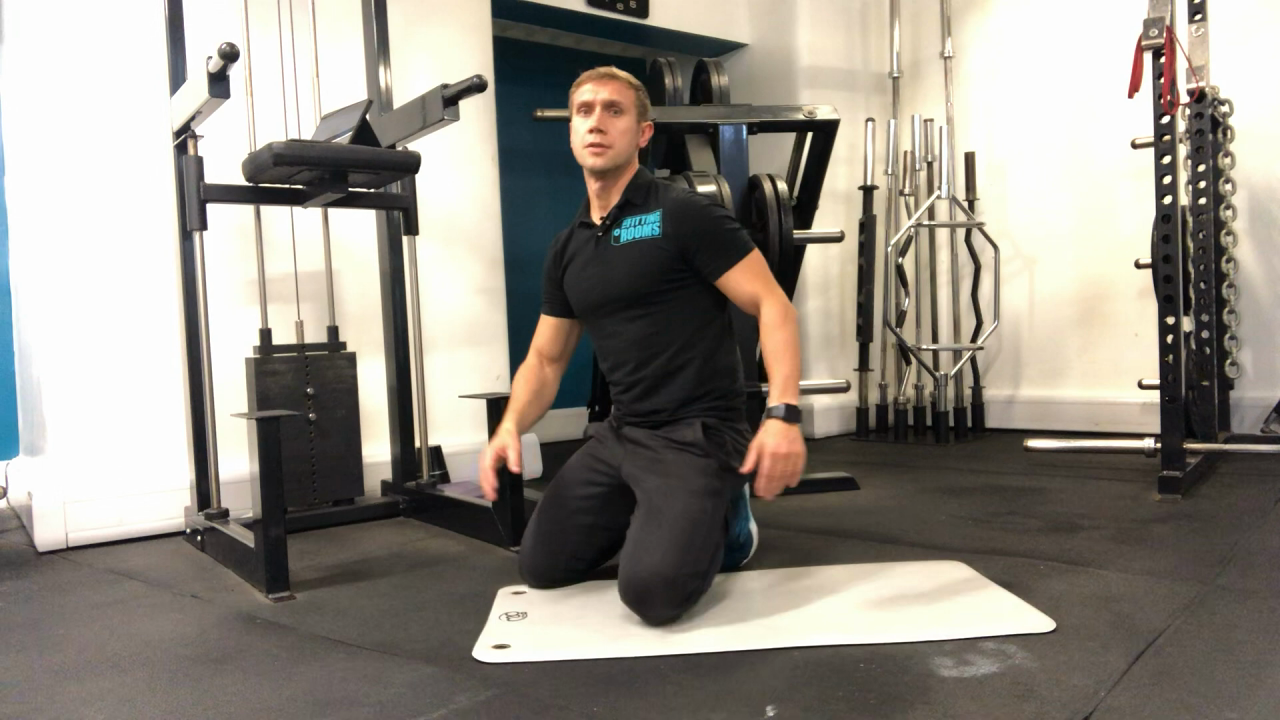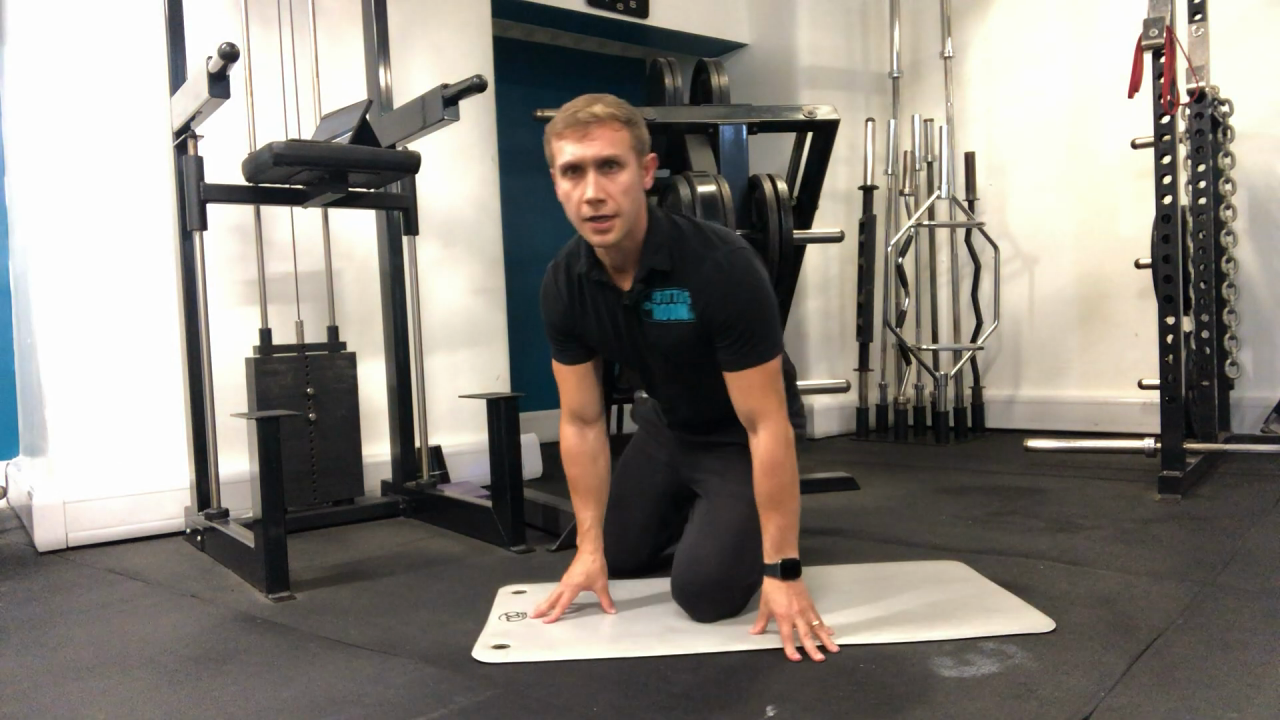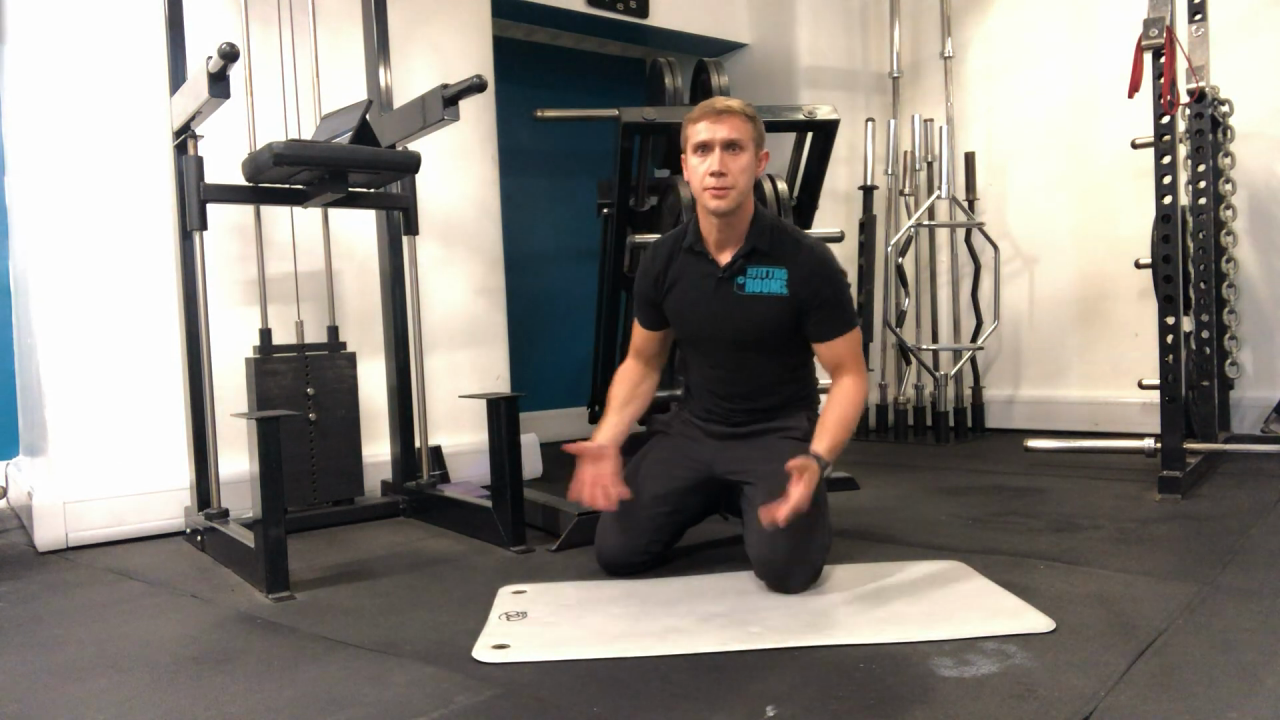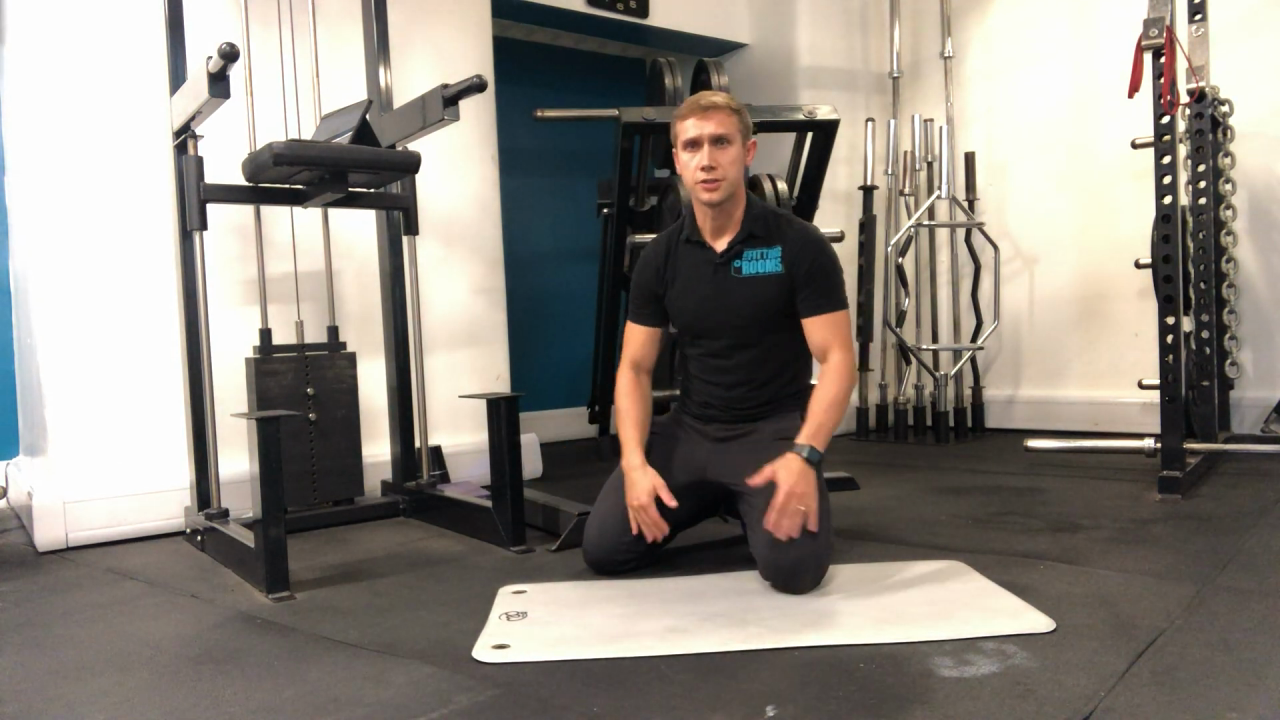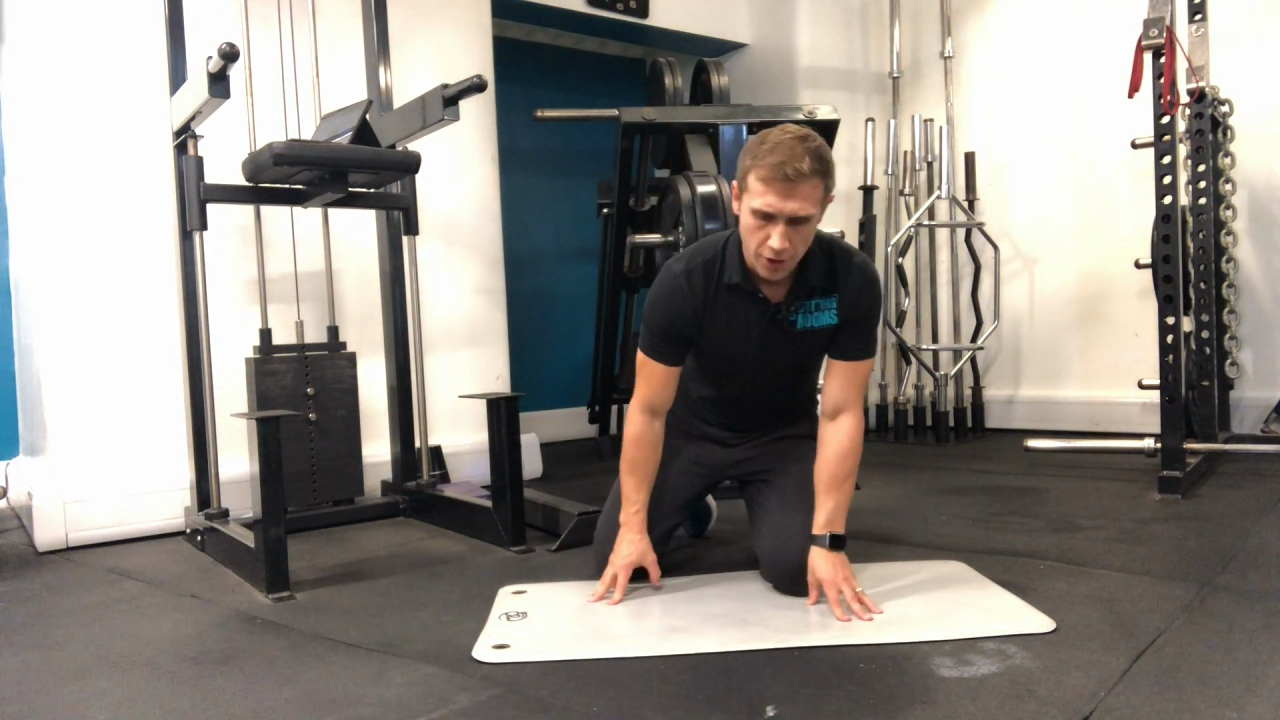
dt=1s
person 1, frame 1
left shoulder: (683, 214)
right shoulder: (568, 247)
left elbow: (773, 306)
right elbow: (546, 358)
left wrist: (782, 413)
right wrist: (508, 428)
left hip: (695, 435)
right hip: (622, 434)
left knee: (650, 592)
right knee: (540, 567)
left ankle: (722, 514)
right ankle: (650, 514)
person 1, frame 2
left shoulder: (722, 267)
right shoulder: (563, 284)
left elbow: (767, 428)
right elbow: (582, 424)
left wrist: (782, 572)
right wrist: (589, 549)
left hip: (742, 438)
right hip: (668, 429)
left knee: (704, 592)
right knee: (619, 561)
left ankle: (776, 518)
right ankle: (699, 508)
person 1, frame 3
left shoulder: (806, 263)
right shoulder: (663, 260)
left elbow: (849, 377)
right elbow: (642, 363)
left wrist: (816, 460)
right wrist: (606, 438)
left hip: (776, 437)
right hip: (693, 432)
left knee: (786, 566)
right knee: (618, 551)
left ankle: (786, 503)
right ankle: (711, 498)
person 1, frame 4
left shoulder: (800, 246)
right shoulder: (659, 258)
left elbow: (836, 360)
right elbow: (636, 368)
left wrist: (804, 455)
right wrist: (636, 462)
left hip: (773, 432)
right hip: (689, 431)
left knee: (794, 565)
right knee: (605, 550)
left ankle: (751, 503)
right ankle: (715, 499)
person 1, frame 5
left shoulder: (853, 281)
right shoulder: (684, 281)
left elbow: (841, 414)
right elbow: (649, 411)
left wrist: (827, 541)
right wrist: (632, 526)
left hip: (785, 433)
right hip: (692, 431)
left knee: (794, 570)
right knee: (617, 560)
left ankle: (756, 503)
right ankle: (694, 503)
